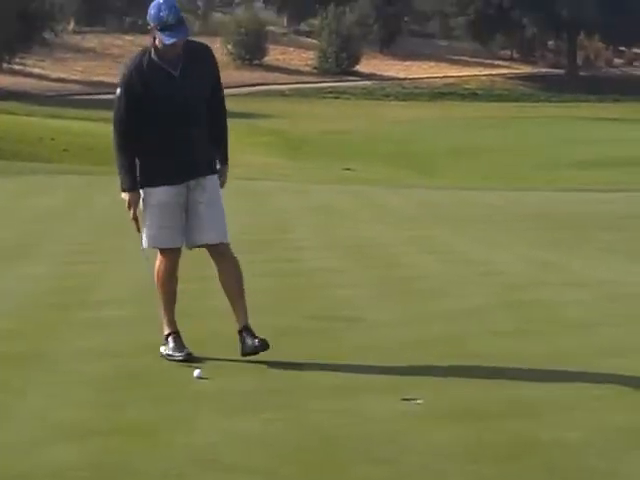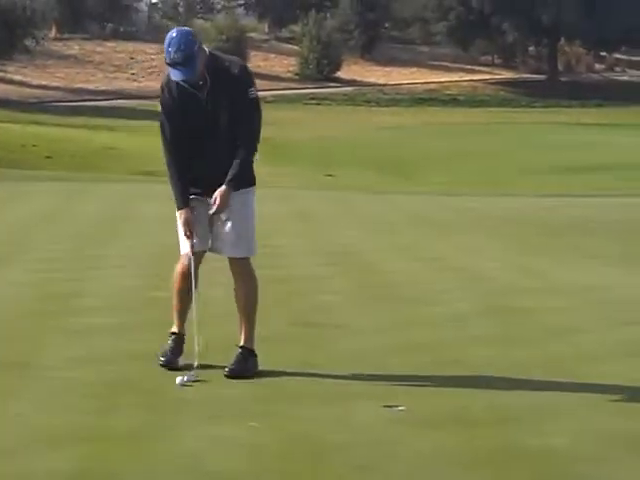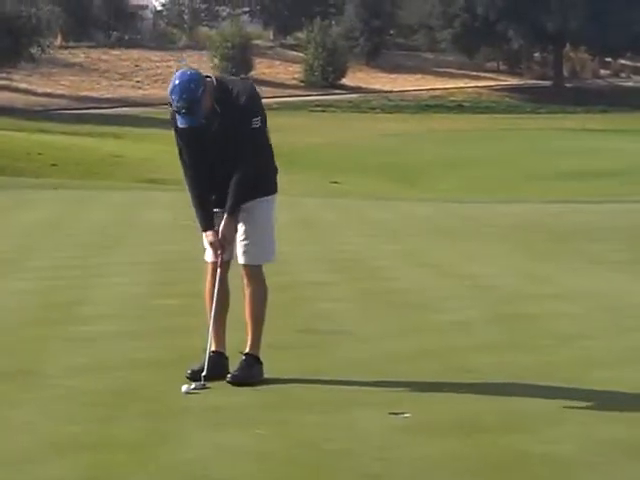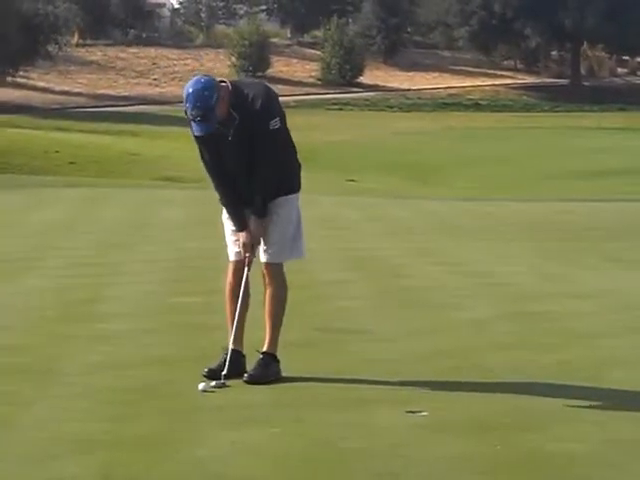
dt=0.5s
person 1, frame 1
left shoulder: (203, 56)
right shoulder: (136, 72)
left elbow: (216, 109)
right elbow: (123, 131)
left wrist: (222, 160)
right wrist: (128, 185)
left hip: (202, 170)
right hip: (158, 178)
left knee: (219, 249)
right knee: (168, 251)
left ankle: (245, 328)
right ankle: (170, 334)
person 1, frame 2
left shoulder: (236, 74)
right shoulder: (170, 89)
left elbow: (249, 136)
right elbow: (173, 149)
left wrist: (229, 186)
right wrist: (181, 202)
left hip: (233, 184)
right hip: (192, 187)
left knee: (239, 261)
right knee: (189, 259)
left ankle: (247, 349)
right ankle: (177, 335)
person 1, frame 3
left shoulder: (244, 98)
right shoulder: (180, 114)
left elbow: (248, 163)
right elbow: (193, 171)
left wrist: (231, 215)
right wrist: (207, 223)
left hip: (253, 191)
right hip: (214, 195)
left knee: (251, 269)
right knee: (215, 268)
left ankle: (252, 357)
right ankle: (217, 354)
person 1, frame 4
left shoulder: (261, 101)
right shoulder: (201, 117)
left elbow: (270, 163)
right elbow: (218, 174)
left wrist: (258, 215)
right wrist: (240, 223)
left hip: (276, 191)
right hip: (236, 195)
left knee: (271, 268)
right knee: (236, 267)
left ankle: (270, 356)
right ankle: (235, 353)
